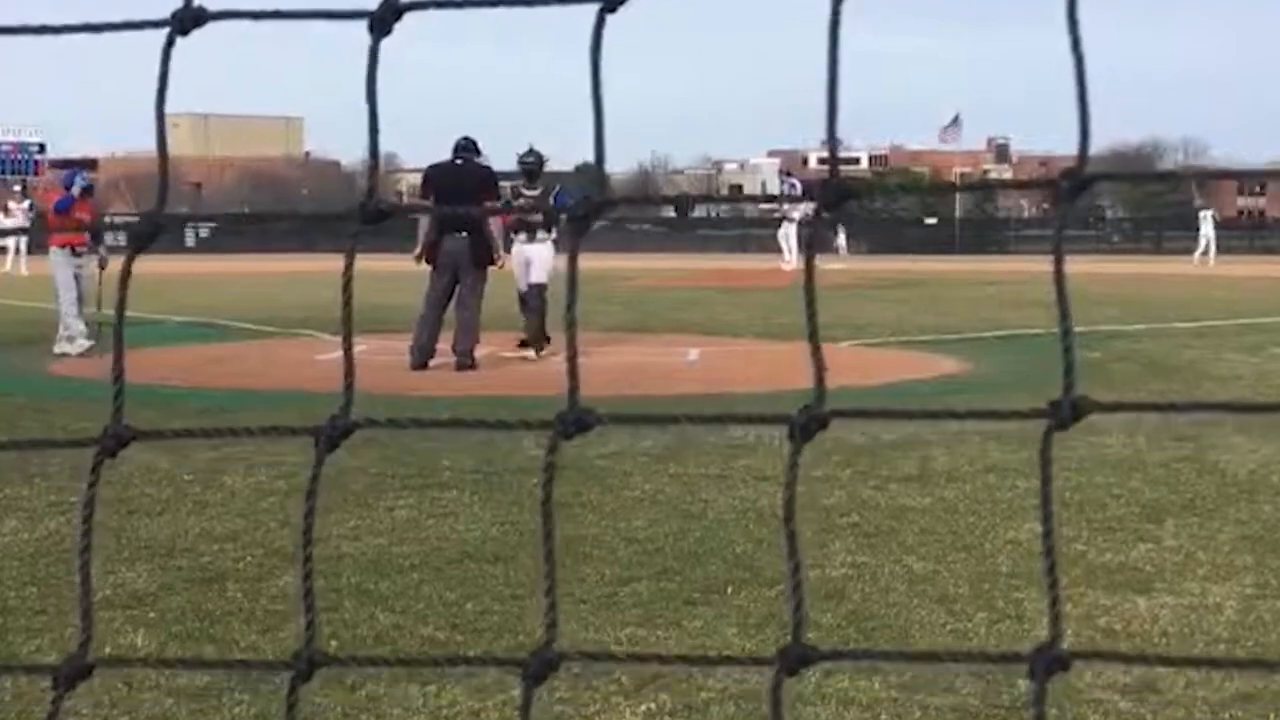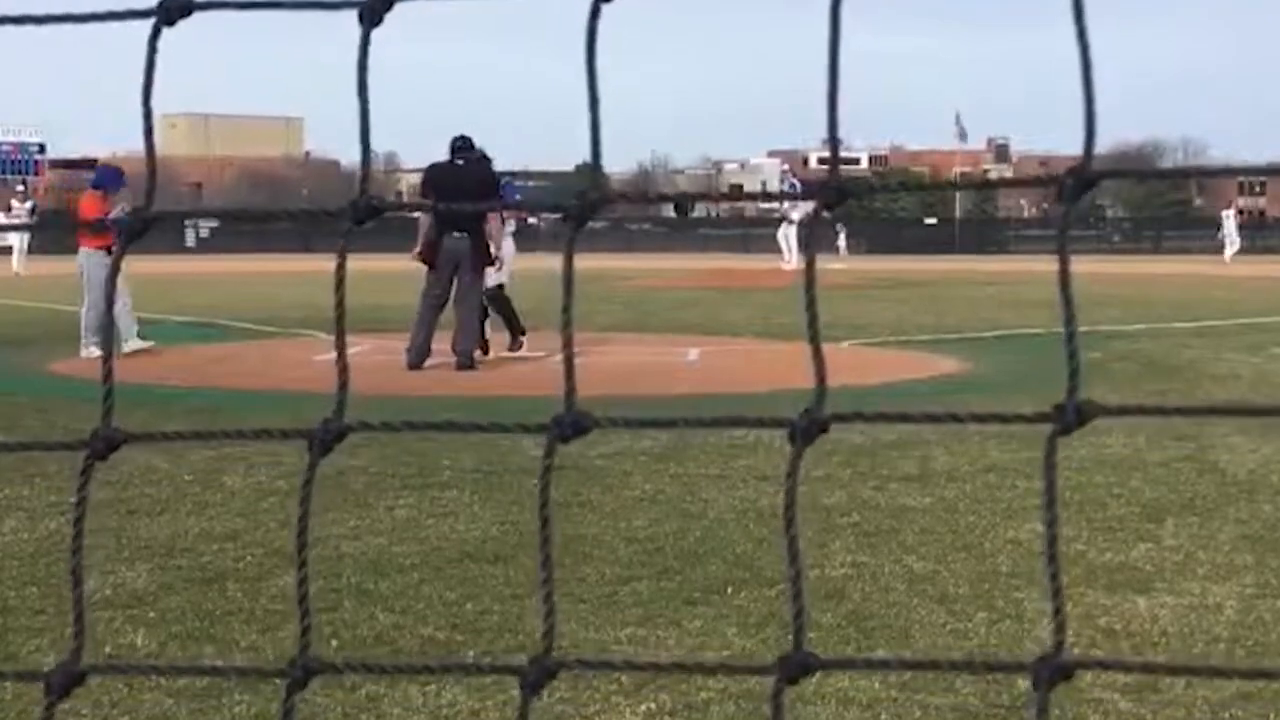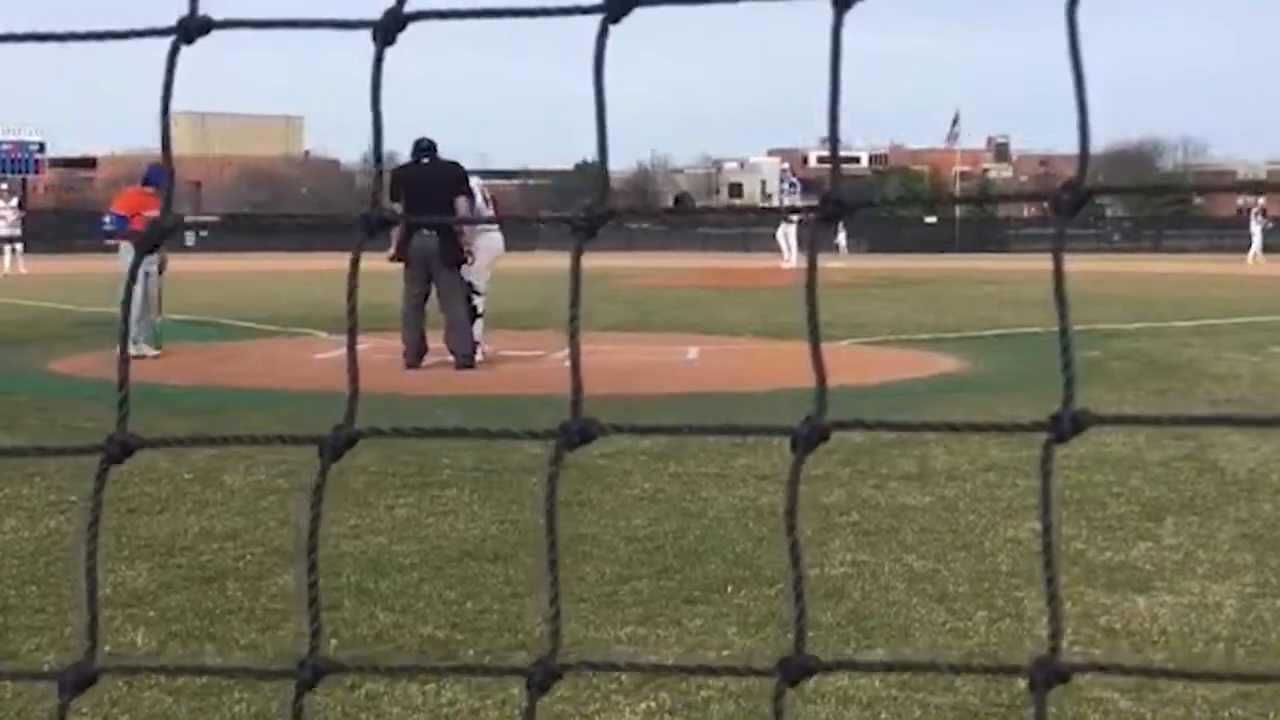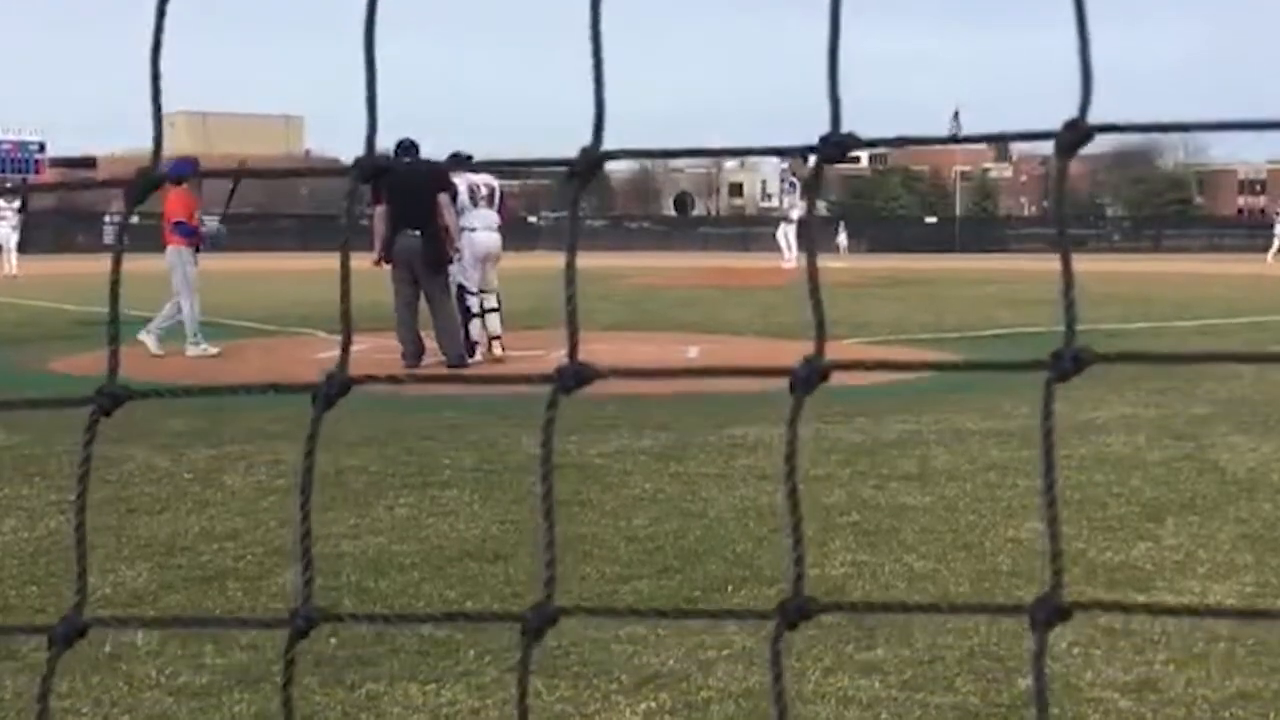
dt=0.7s
person 1, frame 1
left shoulder: (433, 172)
right shoulder: (485, 173)
right elbow: (491, 213)
left wrist: (421, 244)
right wrist: (498, 248)
left hip: (444, 243)
right hip: (473, 244)
left knee: (434, 301)
right knee: (469, 303)
left ankle: (419, 356)
right ankle: (464, 356)
person 1, frame 2
left shoulder: (434, 172)
right shoulder: (485, 173)
left elbow: (427, 212)
left wrist: (421, 244)
left hip: (442, 243)
right hip: (472, 244)
left knee: (431, 300)
right knee: (468, 303)
left ankle: (416, 355)
right ankle: (464, 356)
person 1, frame 3
left shoulder: (401, 173)
right shoulder: (454, 170)
left elbow: (398, 212)
right elbow: (462, 209)
left wrist: (395, 246)
right wrist: (468, 242)
left hip: (414, 242)
right hip: (443, 242)
left knee: (413, 302)
right knee: (454, 301)
left ankle: (412, 355)
right ankle: (464, 355)
person 1, frame 4
left shoulder: (385, 174)
right shoulder: (435, 170)
left elbow: (380, 214)
right elbow: (445, 206)
left wrist: (378, 249)
right wrist: (455, 240)
left hip: (399, 243)
right hip: (427, 243)
left knee: (405, 303)
right knee: (441, 301)
left ankle: (411, 355)
right ankle: (455, 355)
person 2, frame 1
left shoulder: (553, 192)
right shoulder: (512, 193)
left wrist: (543, 217)
right wrist: (515, 216)
left hip: (542, 247)
right hip: (519, 248)
left knee: (536, 293)
right knee: (526, 297)
left ankle: (533, 343)
right ankle: (539, 336)
person 2, frame 2
left shoulder: (503, 186)
left elbow: (519, 211)
left wrist: (494, 211)
left hip: (502, 244)
left knee: (493, 293)
left ankle: (517, 332)
right ankle: (482, 346)
person 2, frame 3
right shoulder: (474, 183)
left hip: (483, 240)
right hip: (493, 238)
left knee: (472, 292)
right knee: (474, 291)
left ankle: (474, 347)
right ankle: (477, 342)
person 2, frame 4
left shoulder: (455, 182)
right shoulder: (492, 181)
right elbow: (500, 212)
left hip: (471, 237)
right hip: (494, 237)
left knee: (467, 292)
right knee: (489, 290)
left ankle: (474, 349)
right ankle: (496, 343)
person 3, frame 1
left shoulder: (87, 203)
right shoulder: (56, 197)
left elbow: (94, 229)
right elbow: (62, 207)
left wrist: (101, 251)
right wrist: (77, 186)
left hip: (81, 256)
right hip: (61, 255)
left knee: (77, 301)
right knee: (68, 298)
left ankle: (63, 341)
right ankle: (79, 339)
person 3, frame 2
left shoulder: (107, 200)
right shoulder: (88, 200)
right elbow: (95, 226)
right wrist: (116, 214)
left hip: (108, 255)
right hip: (93, 256)
left knee: (121, 297)
right knee: (94, 303)
left ankle: (130, 340)
right ankle: (89, 345)
person 3, frame 3
left shoulder: (158, 200)
right shoulder: (130, 195)
right elbow: (116, 220)
left wrist: (161, 252)
right wrist: (132, 234)
left hip: (152, 254)
right hip: (131, 251)
left knee: (150, 300)
right knee: (135, 296)
left ankle: (140, 343)
right ankle: (126, 340)
person 3, frame 4
left shoulder: (187, 196)
right shoulder: (177, 197)
right elbow: (181, 228)
left wrist: (204, 232)
right wrist: (205, 231)
left hip: (185, 252)
right hip: (180, 252)
left knee: (180, 299)
right knee: (190, 298)
left ankle: (151, 332)
right ankle: (194, 343)
